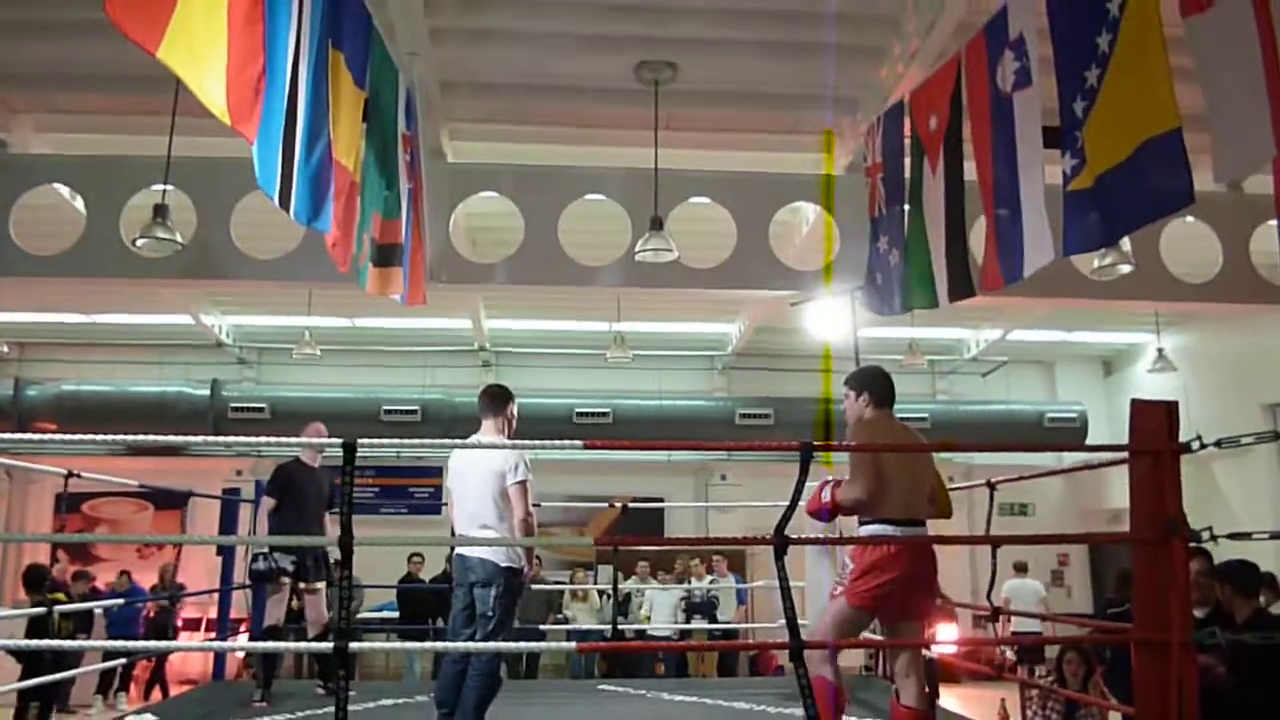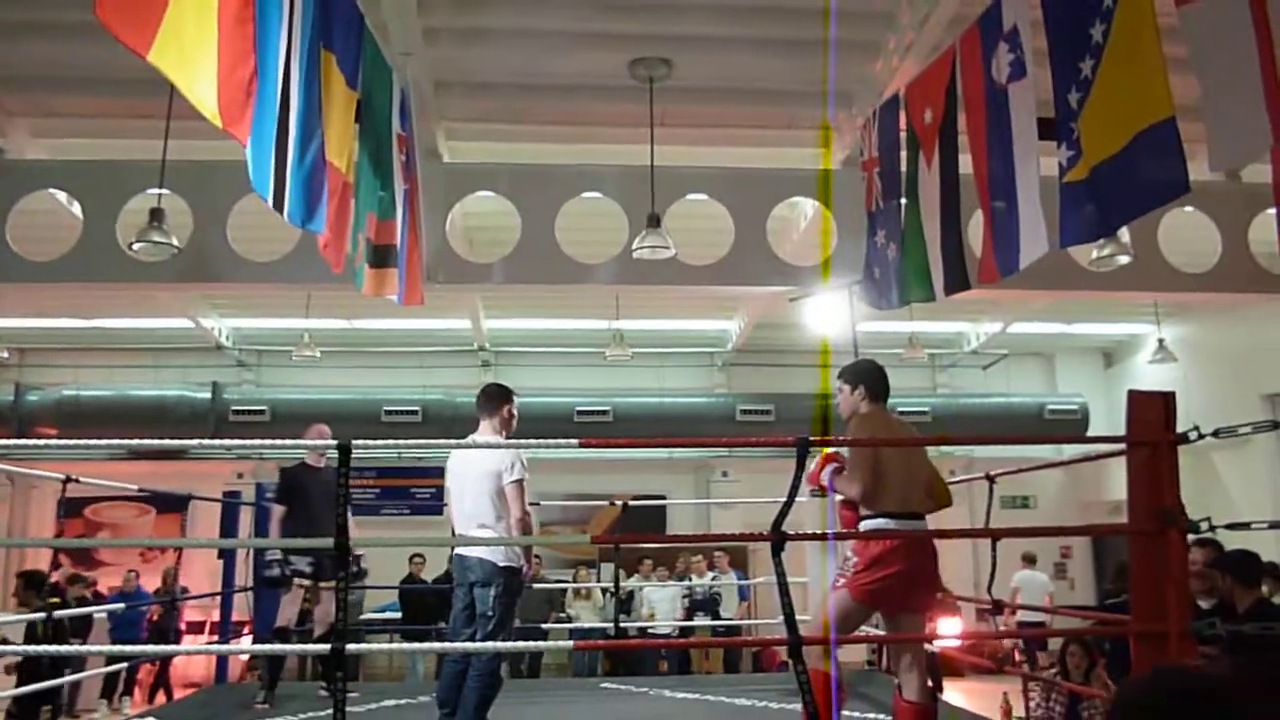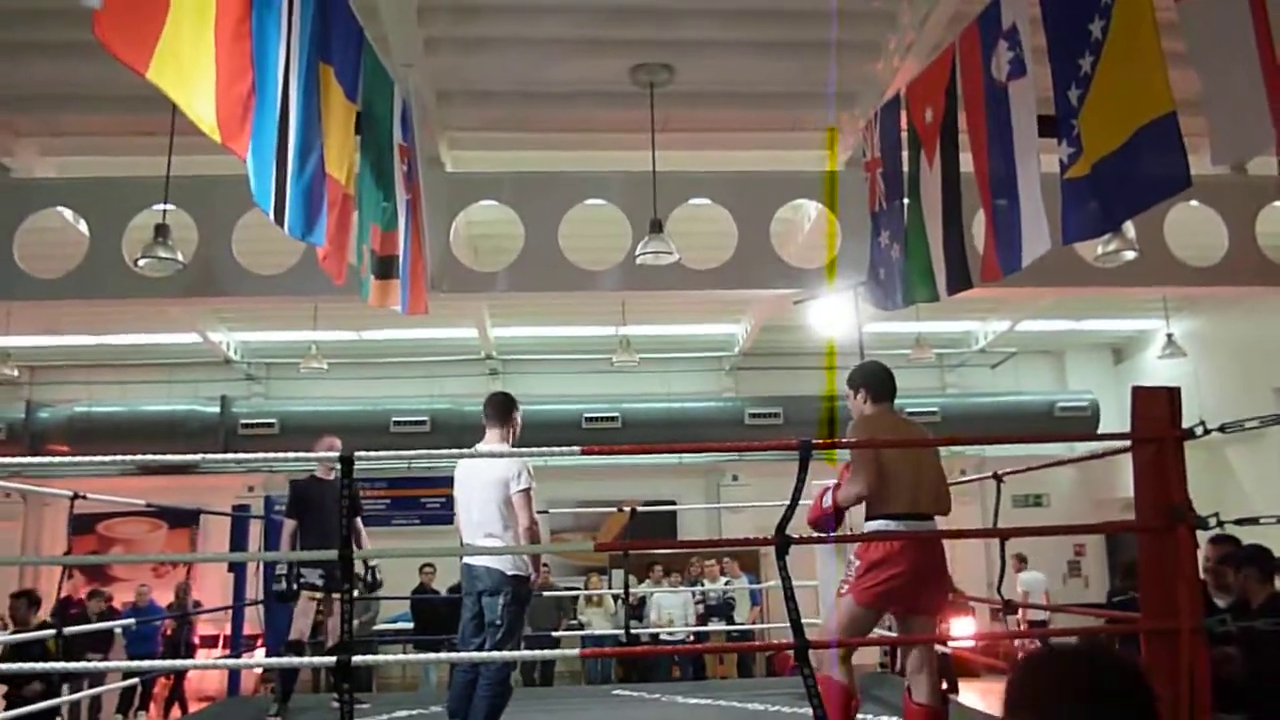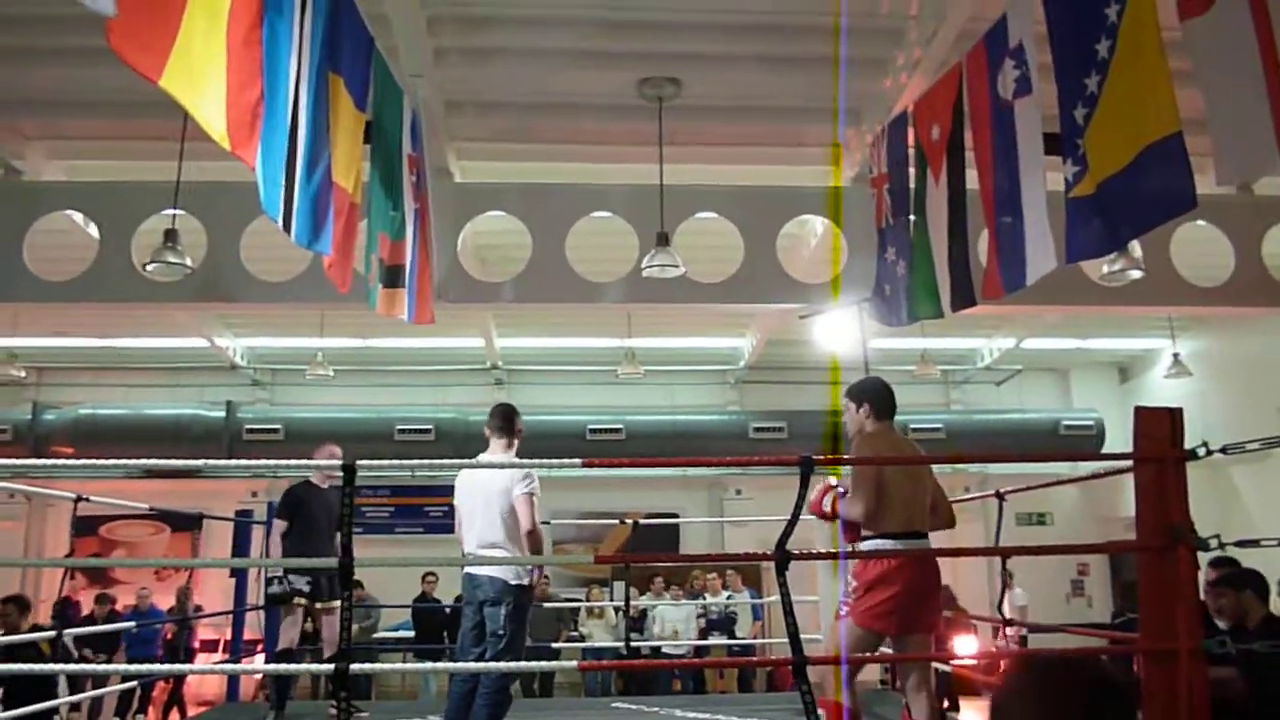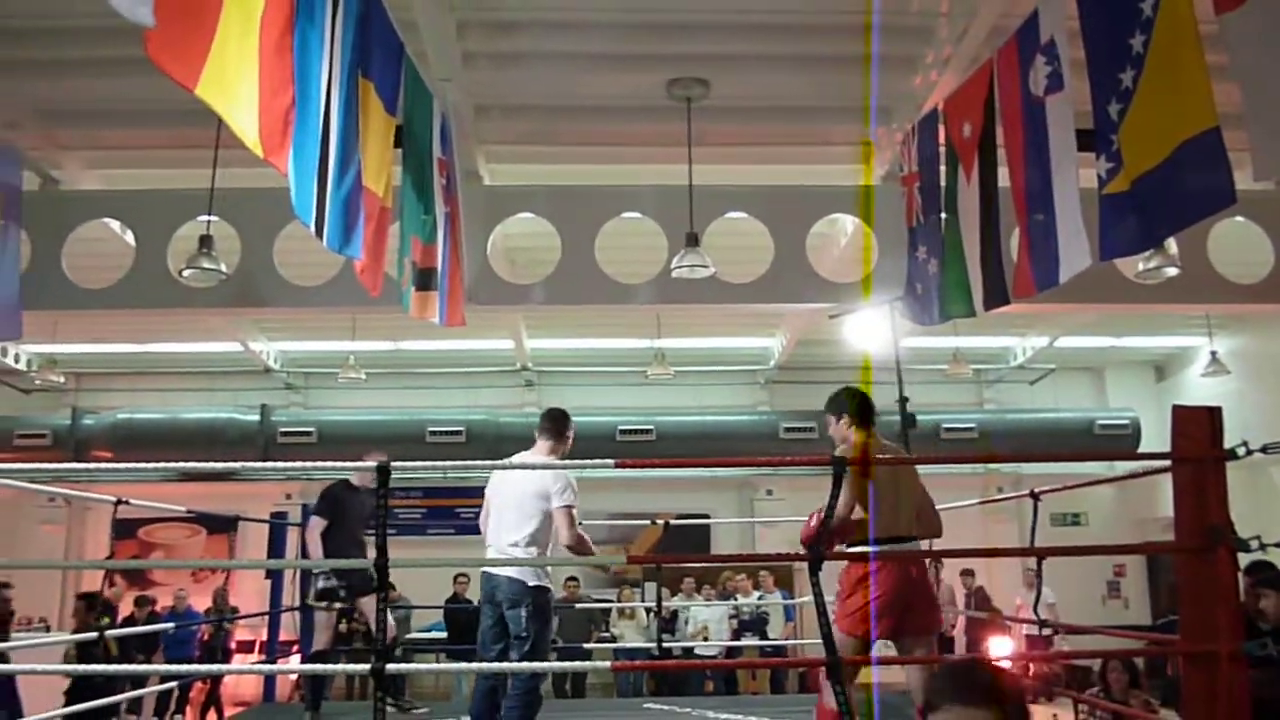
dt=0.5s
person 1, frame 1
left shoulder: (863, 429)
right shoulder: (916, 441)
left elbow: (861, 490)
right elbow: (942, 507)
left wrist: (830, 497)
left hip: (882, 552)
right hip: (918, 552)
left knee: (819, 650)
right knee: (907, 667)
person 1, frame 2
left shoulder: (863, 424)
right shoulder: (907, 433)
left elbow: (859, 488)
right elbow: (942, 497)
left wrist: (829, 475)
left hip: (882, 546)
right hip: (917, 546)
left knee: (817, 641)
right knee: (909, 661)
person 1, frame 3
left shoulder: (865, 426)
right shoulder: (921, 435)
left elbow: (861, 486)
right elbow: (942, 503)
left wrist: (832, 500)
left hip: (888, 547)
right hip: (926, 547)
left knee: (830, 651)
right knee: (920, 663)
person 1, frame 4
left shoulder: (866, 443)
right shoulder: (913, 451)
left elbow: (861, 509)
right elbow: (945, 516)
left wrist: (833, 503)
left hip: (885, 567)
right hip: (921, 566)
left knee: (831, 675)
right knee: (917, 684)
person 1, frame 5
left shoulder: (850, 452)
right shoulder: (900, 457)
left elbow: (842, 511)
right elbow: (933, 526)
left wrist: (820, 525)
left hip: (873, 572)
right hip: (912, 569)
left knee: (834, 681)
right knee: (924, 685)
person 2, frame 1
left shoulder: (457, 454)
right shoulder: (510, 455)
right elbow: (522, 517)
right wrist: (529, 559)
left hip: (463, 558)
right hip: (499, 562)
left knee: (458, 643)
right knee: (486, 649)
person 2, frame 2
left shoulder: (457, 454)
right shoulder: (507, 454)
right elbow: (519, 516)
right wrist: (528, 558)
left hip: (463, 557)
right hip: (497, 561)
left knee: (460, 644)
right knee: (487, 650)
person 2, frame 3
left shoulder: (463, 464)
right shoulder: (514, 463)
right elbow: (527, 525)
right wrist: (536, 567)
left hip: (471, 567)
right hip: (506, 570)
left knee: (469, 654)
right knee: (497, 659)
person 2, frame 4
left shoulder: (466, 473)
right shoulder: (519, 472)
right elbow: (529, 526)
right wrist: (538, 563)
left hip: (473, 576)
right hip: (507, 579)
left knee: (468, 663)
right knee: (497, 669)
person 2, frame 5
left shoulder: (503, 468)
right shoulder: (556, 476)
right elbow: (569, 539)
right wrist: (598, 558)
left hip: (491, 575)
right hip: (526, 580)
left knee: (491, 664)
right knee: (526, 670)
person 3, frame 1
left shoulder: (326, 479)
right shoulder: (286, 471)
right elbow: (264, 511)
left wrist: (328, 555)
right wrist: (261, 550)
left hip: (313, 556)
right hip: (283, 553)
left knee: (319, 621)
right knee: (274, 621)
left ankle: (326, 680)
right ankle: (263, 685)
person 3, frame 2
left shoulder: (336, 477)
right shoulder: (292, 475)
left elbow: (346, 518)
right elbow: (276, 517)
left wrist: (355, 554)
right wrist: (273, 555)
left hip: (329, 557)
right hip: (299, 556)
left knee: (326, 622)
right knee: (286, 621)
left ankle: (328, 681)
right ankle: (268, 686)
person 3, frame 3
right shoulder: (302, 488)
left elbow: (358, 529)
right elbow: (288, 532)
left wrist: (370, 564)
right wrist: (282, 570)
left hip: (340, 568)
right hip: (311, 568)
left knee: (338, 634)
right knee: (299, 633)
left ankle: (341, 692)
person 3, frame 4
left shoulder: (337, 499)
right shoulder: (296, 493)
right elbow: (276, 534)
right wrist: (275, 574)
left hip: (327, 576)
right hip: (297, 574)
left knee: (334, 641)
right knee: (289, 641)
person 3, frame 5
left shoulder: (368, 501)
right shoulder: (334, 493)
right elbow: (312, 533)
left wrist: (376, 570)
right wrist: (321, 571)
left hip: (359, 574)
right hip: (333, 574)
left knee: (388, 629)
right knee: (323, 643)
left ankle: (391, 694)
right ankle: (312, 708)
